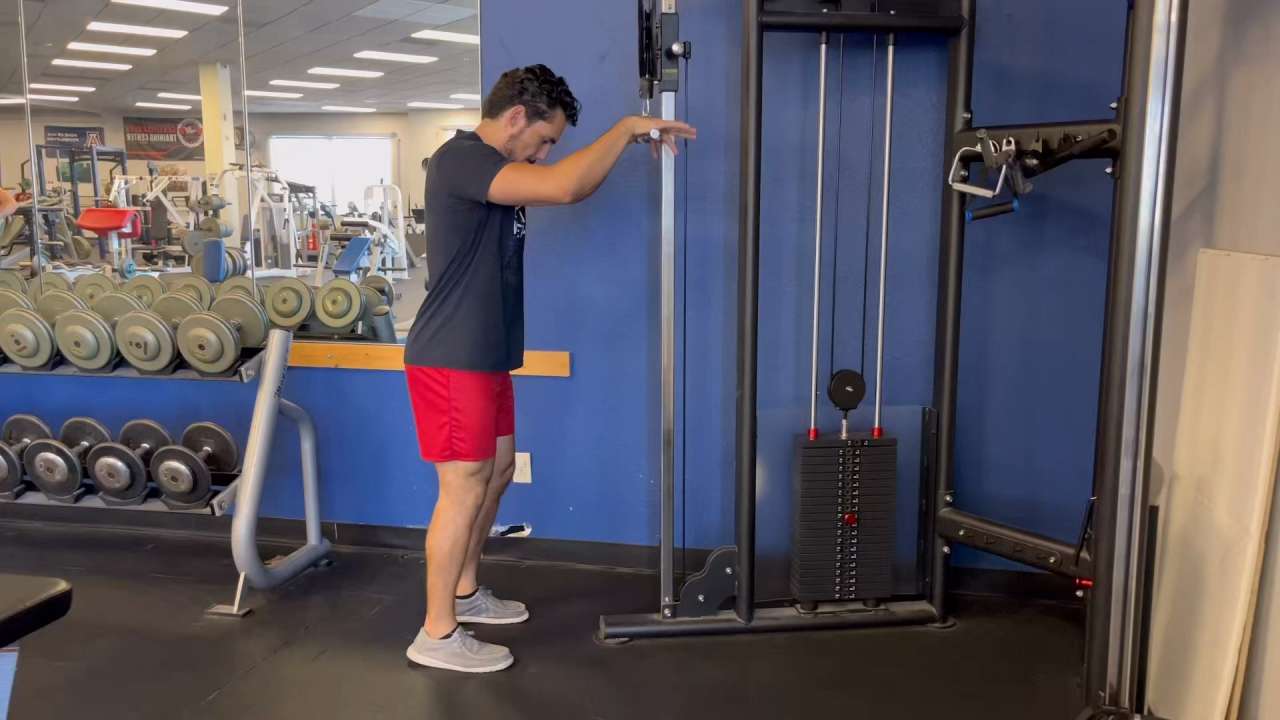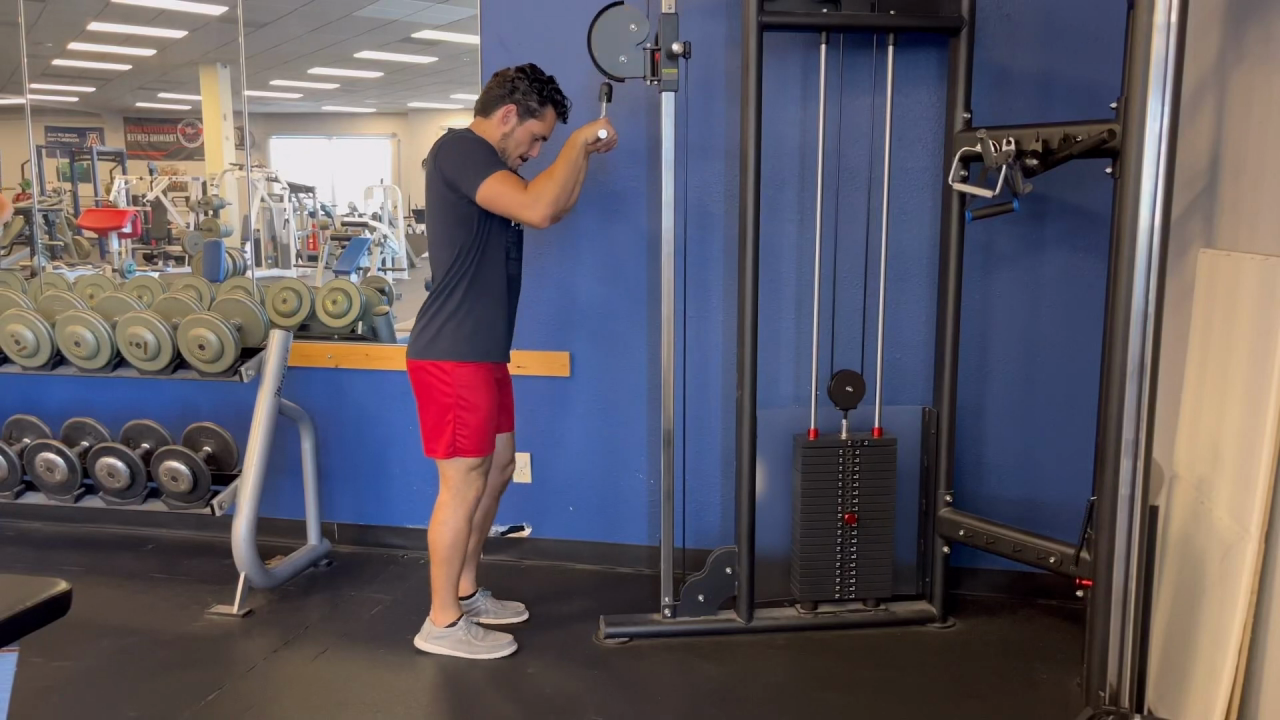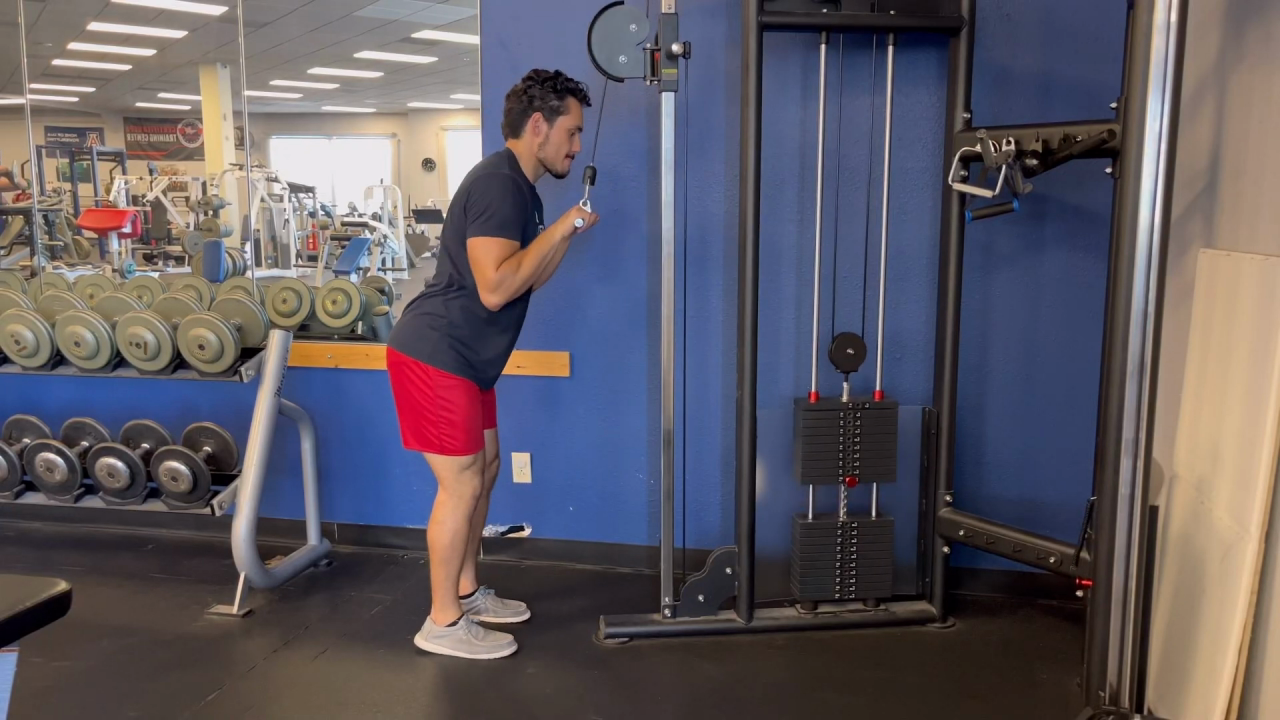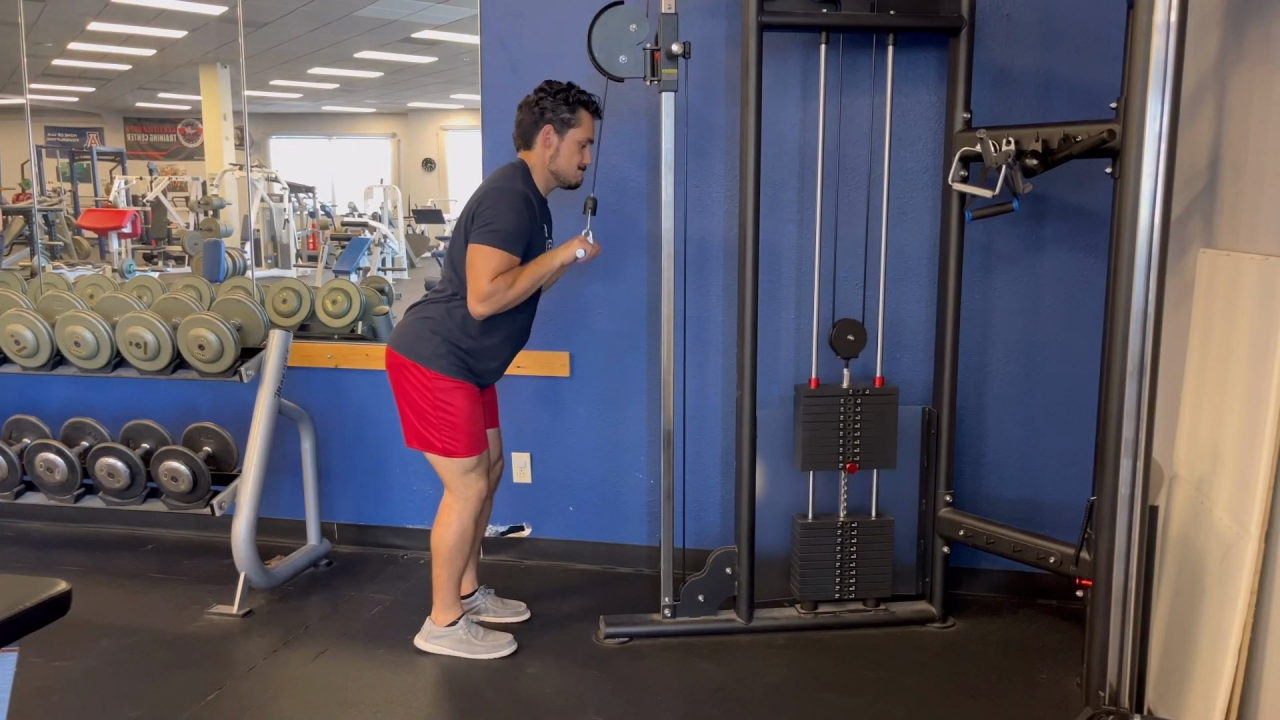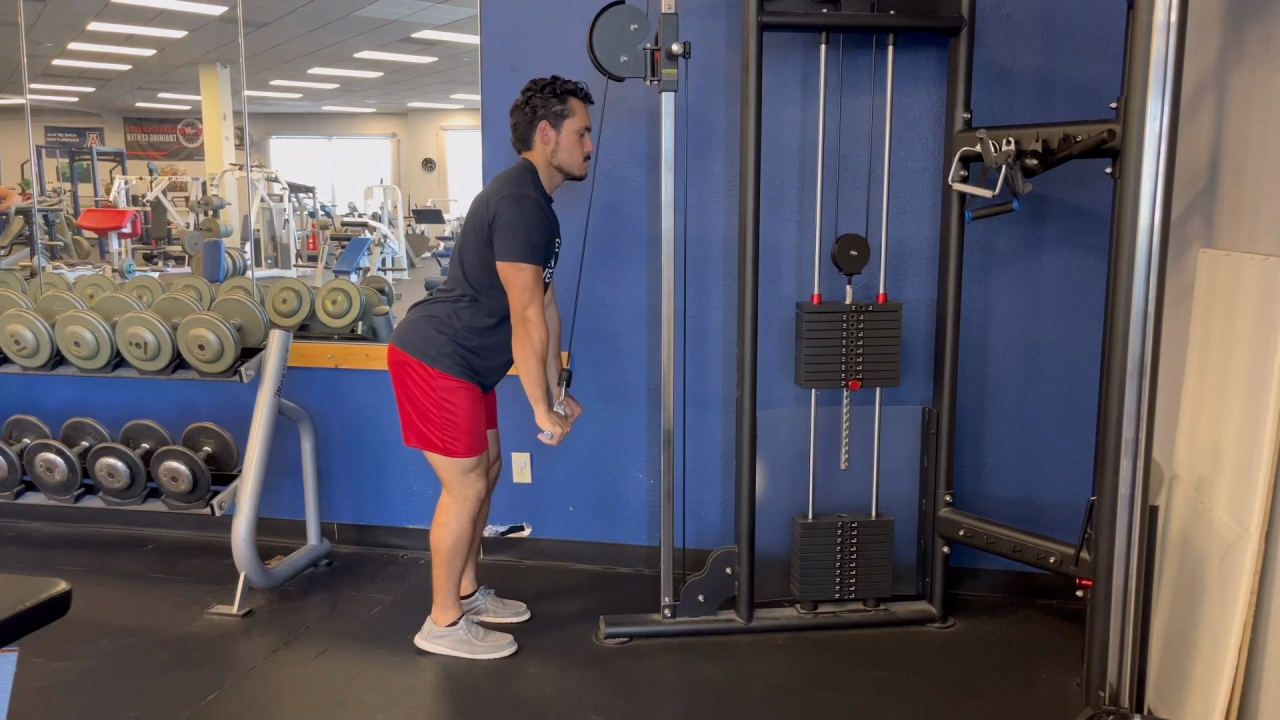
dt=1s
person 1, frame 1
left shoulder: (499, 167)
right shoulder: (460, 159)
left elbow: (569, 188)
right elbow: (563, 186)
left wrist: (625, 140)
right wrist: (629, 127)
left hip: (485, 355)
right hip: (451, 360)
left knee: (495, 473)
right knee: (462, 491)
left ankle: (465, 591)
right ankle: (438, 633)
person 1, frame 2
left shoulder: (489, 163)
right shoulder: (459, 150)
left elbow: (554, 207)
right elbow: (537, 210)
left wrist: (584, 152)
right wrist: (577, 141)
left hip: (481, 350)
right hip: (453, 354)
left knee: (496, 468)
right knee: (464, 483)
left ankle: (466, 591)
right ankle: (442, 622)
person 1, frame 3
left shoulder: (520, 187)
right shoulder: (497, 183)
left elbow: (528, 281)
right elbow: (495, 290)
left wrist: (569, 231)
right wrist: (558, 227)
left hip: (464, 356)
right hip: (434, 356)
left knee: (484, 470)
right knee: (462, 484)
left ankle: (467, 592)
right ankle: (443, 623)
person 1, frame 4
left shoulder: (526, 195)
right shoulder: (511, 197)
left elbow: (515, 284)
right elbow: (484, 297)
left wrist: (567, 257)
right wrist: (563, 258)
left hip: (462, 359)
right hip: (433, 358)
left knee: (487, 470)
right knee: (468, 486)
left ankle: (468, 592)
right ankle: (444, 623)
person 1, frame 5
left shoulder: (531, 198)
right shoulder: (521, 203)
left elbow: (543, 306)
right elbow: (526, 319)
left wrist: (555, 393)
right wrist: (542, 410)
left hip: (461, 358)
right hip: (436, 358)
left knee: (485, 470)
right knee: (467, 486)
left ankle: (467, 592)
right ankle: (445, 623)
